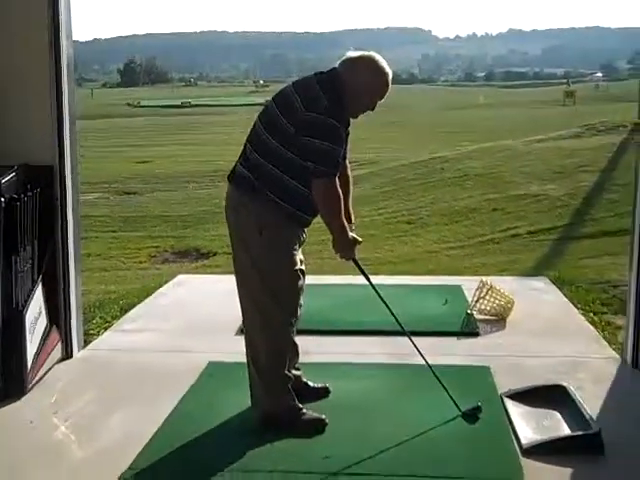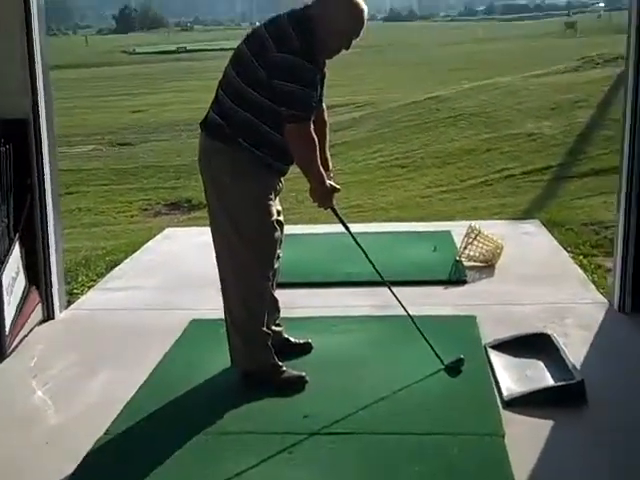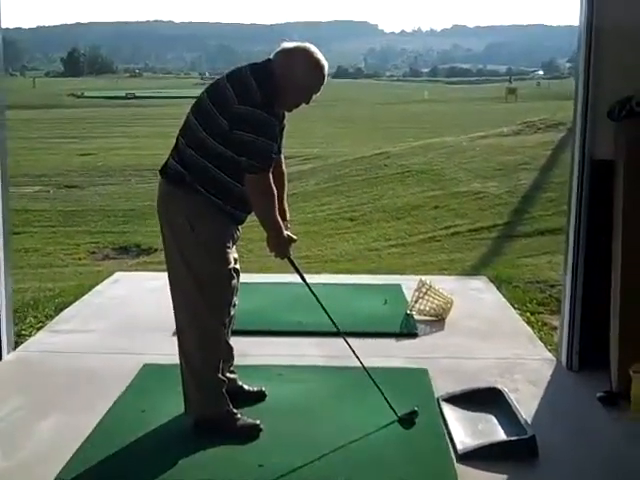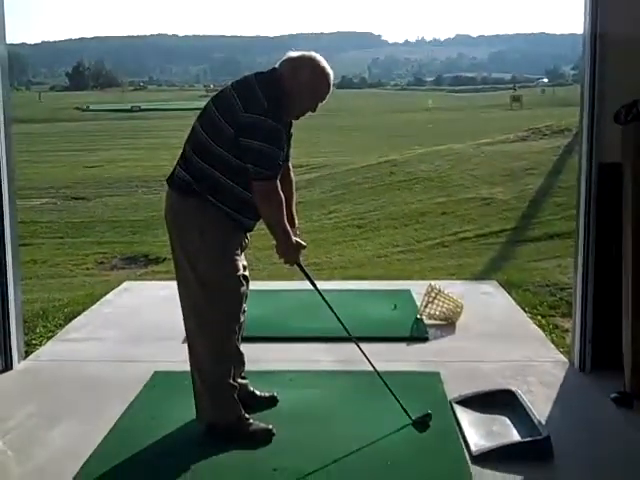
dt=0.7s
person 1, frame 1
left shoulder: (328, 100)
right shoulder: (321, 110)
left elbow: (338, 167)
right elbow: (323, 184)
left wrist: (347, 219)
right wrist: (341, 234)
left hip: (275, 209)
right hip: (260, 211)
left knee: (284, 298)
right knee: (271, 306)
left ankle: (287, 377)
right ankle: (275, 405)
person 1, frame 2
left shoulder: (305, 43)
right shoulder: (291, 51)
left elbow: (315, 113)
right elbow: (297, 130)
left wrist: (324, 167)
right wrist: (318, 182)
left hip: (253, 157)
right hip: (234, 159)
left knee: (264, 250)
right knee: (249, 259)
left ankle: (268, 333)
right ankle: (255, 361)
person 1, frame 3
left shoulder: (263, 93)
right shoulder: (252, 103)
left elbow: (273, 162)
right elbow: (257, 180)
left wrist: (283, 218)
right wrist: (276, 232)
left hip: (211, 204)
right hip: (192, 206)
left knee: (220, 296)
right knee: (204, 306)
left ankle: (223, 381)
right ankle: (209, 408)
person 1, frame 4
left shoulder: (271, 104)
right shoulder: (259, 111)
left elbow: (281, 170)
right elbow: (265, 189)
left wrist: (292, 226)
right wrist: (285, 239)
left hip: (219, 213)
right hip: (199, 214)
left knee: (231, 302)
right knee: (214, 312)
left ankle: (232, 387)
right ankle: (221, 414)
